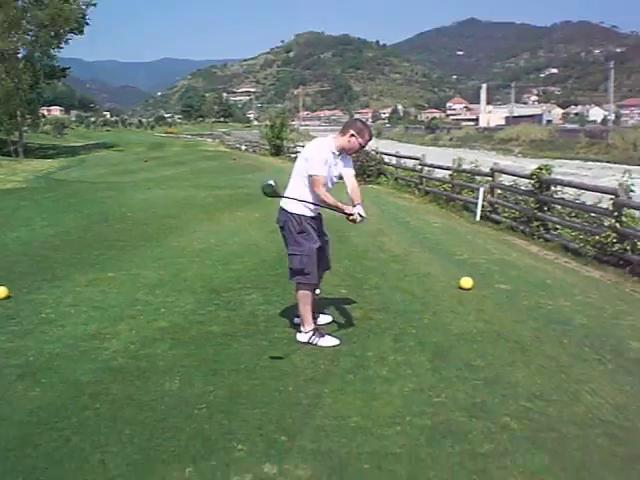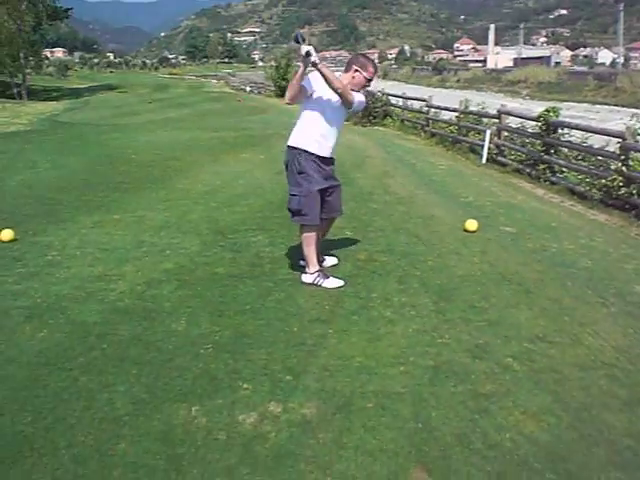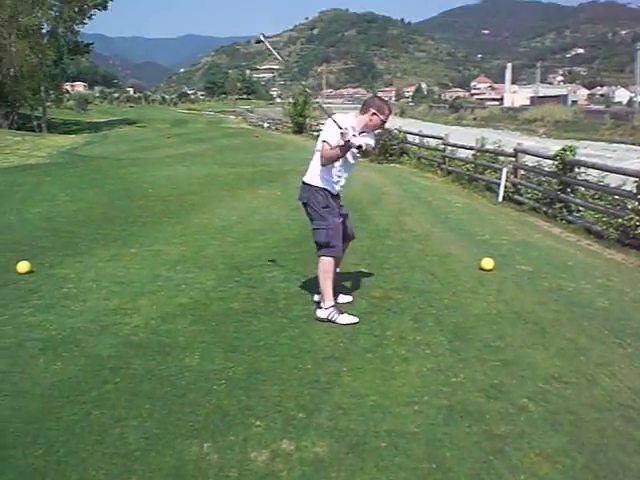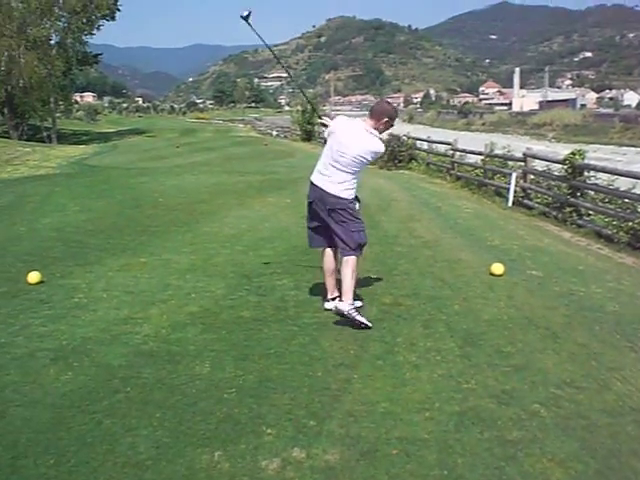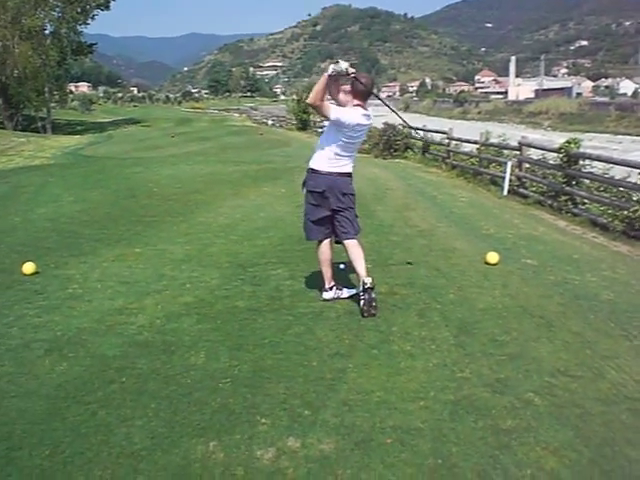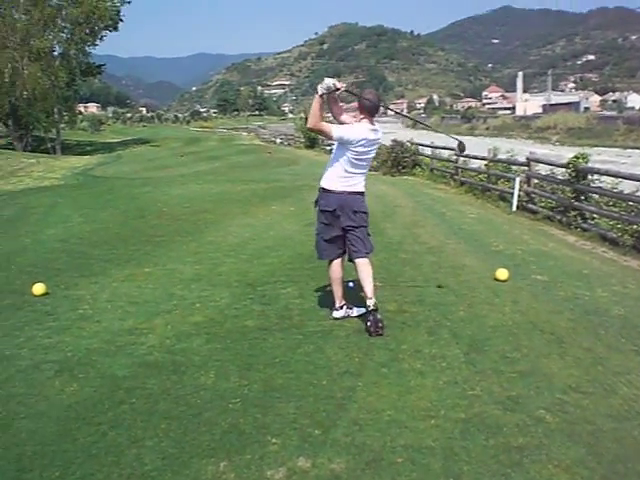
dt=0.3s
person 1, frame 1
left shoulder: (344, 157)
right shoulder: (319, 150)
left elbow: (351, 182)
right elbow: (318, 191)
left wrist: (357, 205)
right wrist: (342, 208)
left hip: (309, 215)
right hip: (296, 215)
left knee: (317, 268)
right knee: (306, 271)
left ankle: (305, 314)
right ankle: (307, 329)
person 1, frame 2
left shoulder: (358, 99)
right shoulder: (315, 79)
left elbow: (342, 91)
right elbow: (290, 99)
left wrist: (319, 66)
right wrist: (304, 67)
left hip: (325, 159)
right hip: (302, 155)
left knee: (330, 212)
right knee: (310, 214)
left ankle: (312, 254)
right ankle: (312, 270)
person 1, frame 3
left shoulder: (367, 135)
right shoulder: (337, 123)
left elbow: (366, 148)
right elbow: (325, 159)
left wrist: (358, 146)
right wrist: (345, 148)
left hip: (331, 192)
right hip: (317, 190)
left knee: (341, 241)
right knee: (330, 245)
left ankle: (325, 292)
right ankle: (327, 306)
person 1, frame 4
left shoulder: (344, 125)
right shoulder: (378, 147)
left elbow: (330, 127)
left wrist: (330, 122)
left hip: (317, 189)
right hip: (341, 200)
left knee: (328, 245)
right knee: (350, 250)
left ankle: (332, 297)
right ankle: (347, 303)
person 1, frame 5
left shoulder: (348, 116)
right shoulder: (365, 116)
left elbow: (313, 101)
right elbow: (337, 96)
left wrist: (331, 73)
right wrist: (337, 75)
left hip: (319, 178)
right hip: (343, 181)
left knee: (323, 236)
right knee: (349, 236)
left ankle: (329, 287)
right ankle: (365, 282)
person 1, frame 6
left shoulder: (353, 133)
right shoulder: (375, 133)
left elbow: (313, 124)
right elbow: (342, 118)
left wrist: (321, 94)
right wrist: (332, 96)
left hip: (330, 197)
right hip: (355, 198)
left knee: (334, 254)
right knee: (361, 253)
left ankle: (340, 305)
right ankle: (371, 302)
